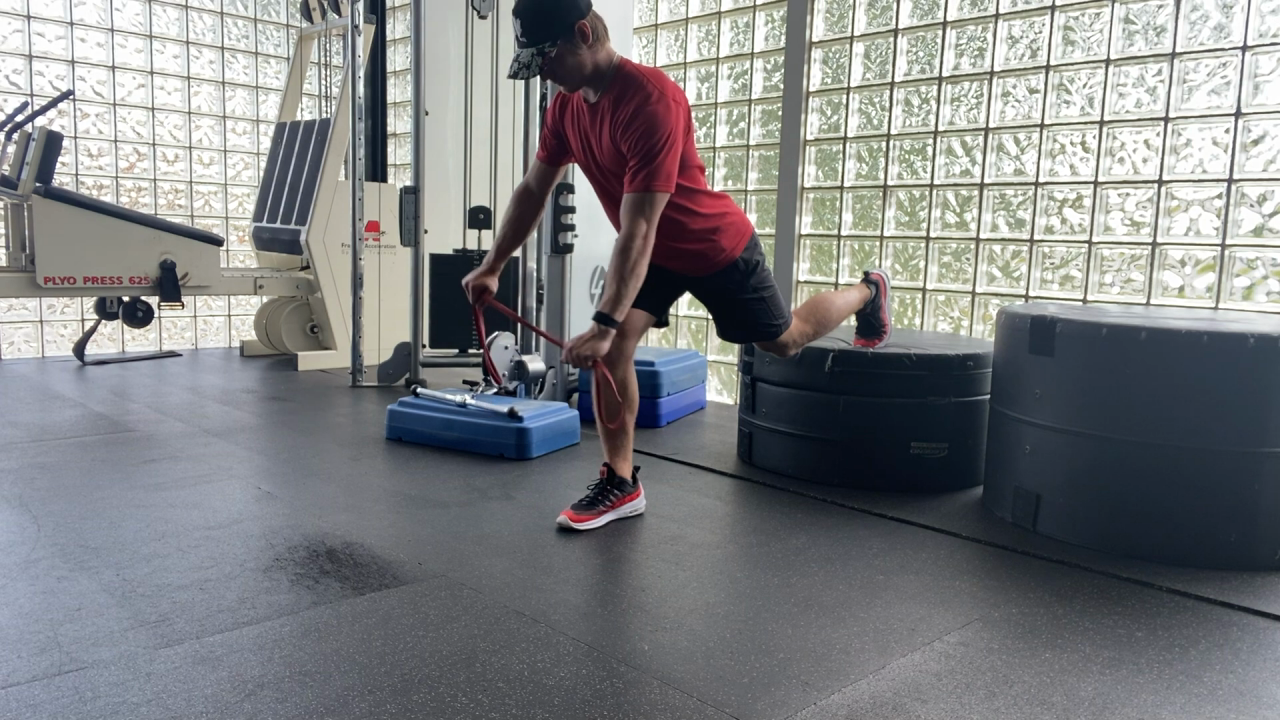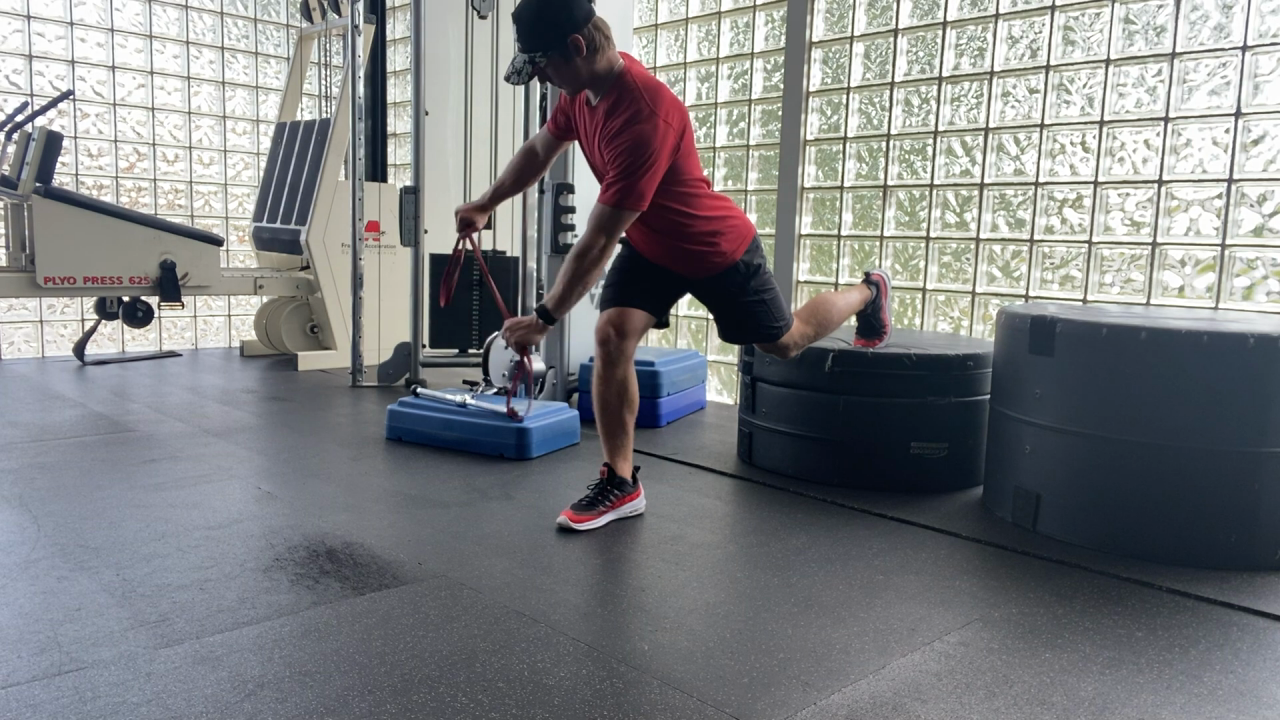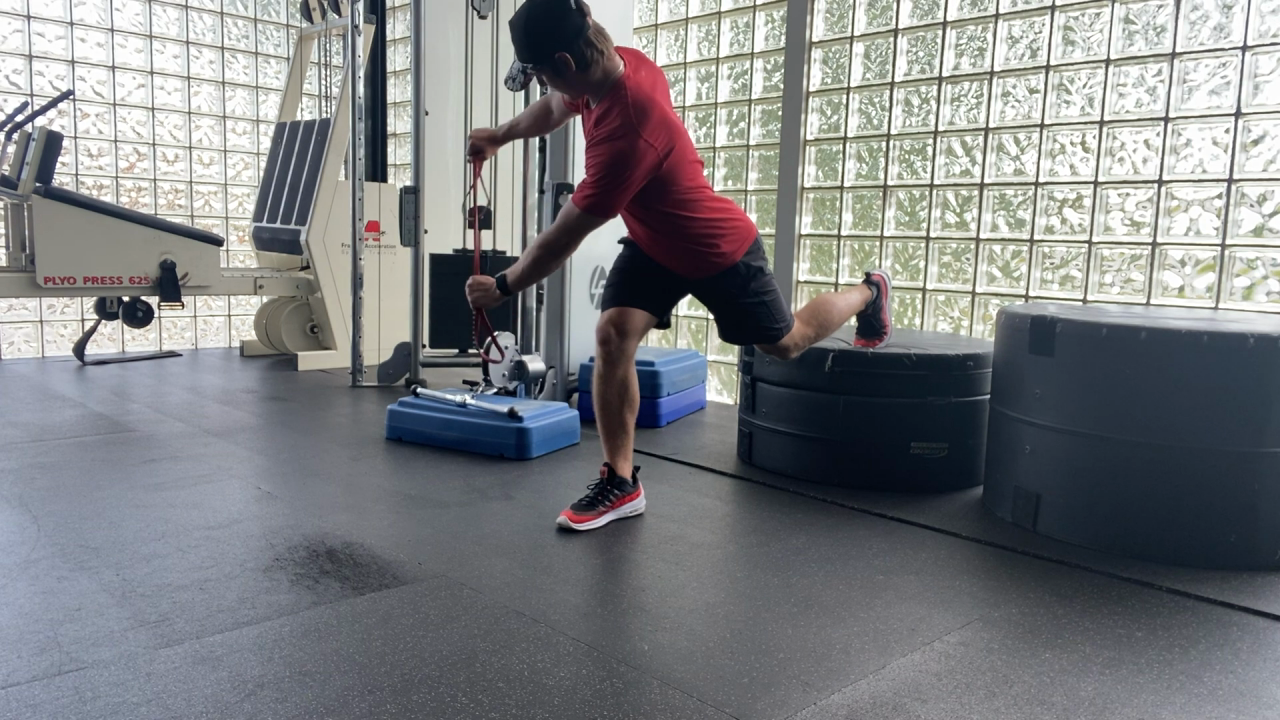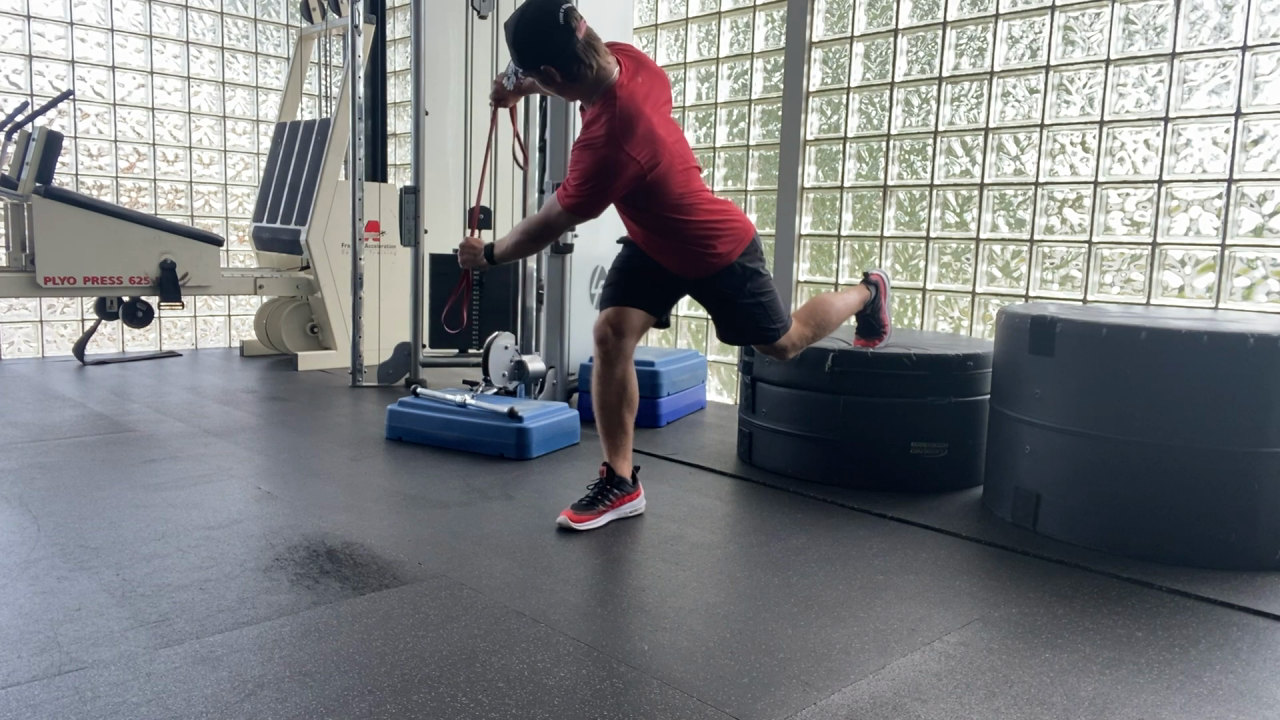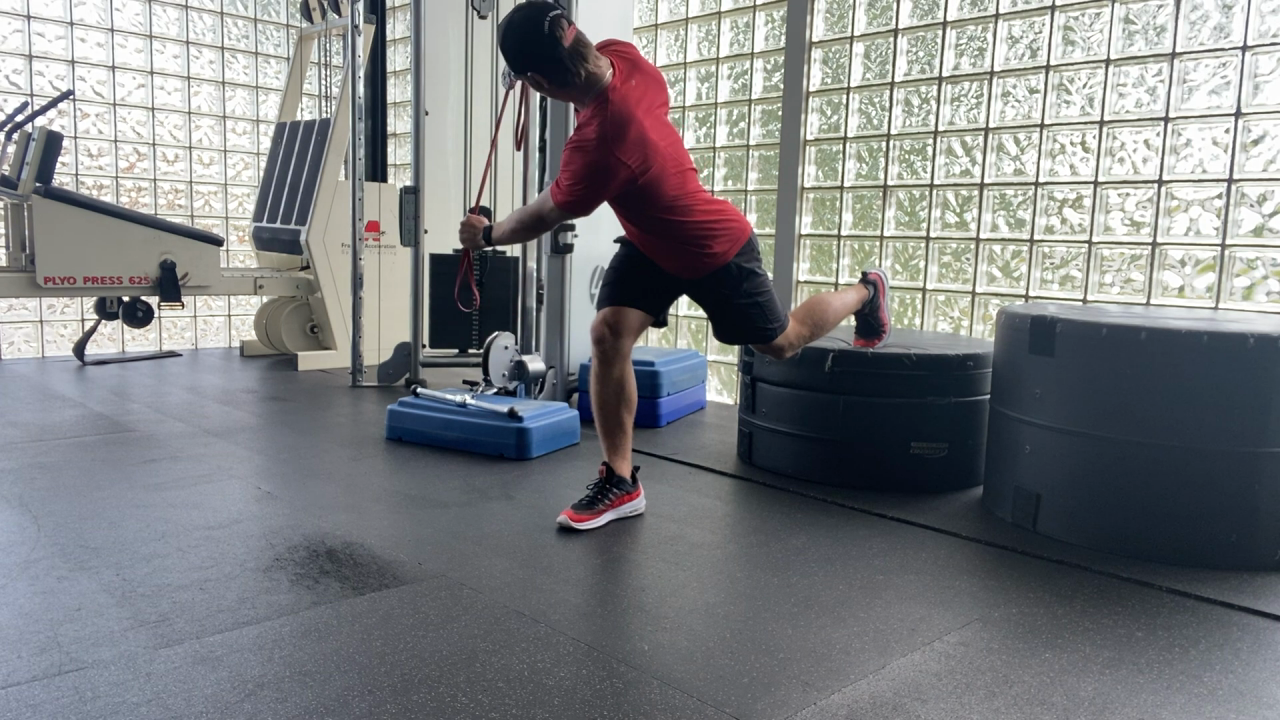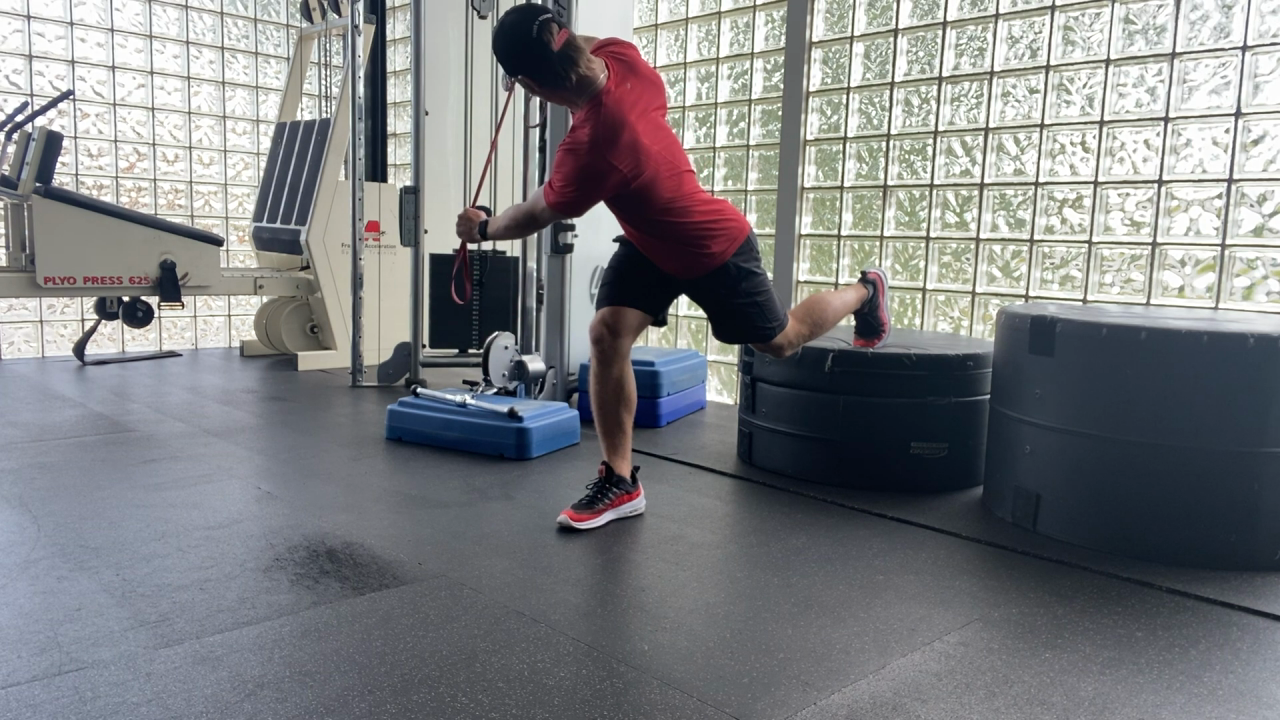
dt=0.3s
person 1, frame 1
left shoulder: (651, 103)
right shoulder: (566, 104)
left elbow: (637, 230)
right elbow: (533, 189)
left wrist: (605, 322)
right wrist: (492, 266)
left hip: (715, 247)
right hip: (652, 247)
left knee: (783, 339)
right knee: (613, 344)
left ankle: (868, 291)
right ankle: (620, 483)
person 1, frame 2
left shoulder: (645, 116)
right shoulder: (581, 92)
left elbow: (600, 238)
right elbow: (538, 152)
left wrist: (544, 317)
right wrist: (486, 203)
left hip: (718, 248)
right hip: (649, 246)
left knee: (785, 342)
right knee: (611, 337)
left ankle: (869, 293)
right ankle: (621, 483)
person 1, frame 3
left shoulder: (627, 133)
right shoulder: (618, 65)
left elbow: (566, 234)
right elbow: (554, 107)
left wrist: (504, 286)
right wrist: (499, 135)
left hip: (719, 249)
right hip: (654, 243)
left knee: (783, 342)
right knee: (612, 336)
left ankle: (868, 291)
right ankle: (620, 483)
person 1, frame 4
left shoulder: (609, 142)
right shoulder: (625, 59)
left elbow: (550, 224)
left wrist: (488, 253)
right wrist: (520, 88)
left hip: (718, 251)
right hip: (653, 242)
left knee: (783, 343)
right knee: (610, 336)
left ankle: (867, 293)
right ankle: (620, 483)
person 1, frame 5
left shoulder: (599, 145)
right shoulder: (620, 56)
left elbow: (544, 215)
left wrist: (487, 235)
left hip: (713, 250)
right hip: (650, 241)
left knee: (781, 342)
right knee: (608, 335)
left ankle: (866, 292)
right ankle: (620, 482)
person 1, frame 6
left shoulder: (591, 148)
right shoulder: (618, 56)
left elbow: (536, 214)
left wrist: (483, 229)
left hip: (713, 249)
right hip: (649, 242)
left knee: (779, 340)
right knee: (607, 336)
left ankle: (865, 290)
right ankle: (620, 482)
